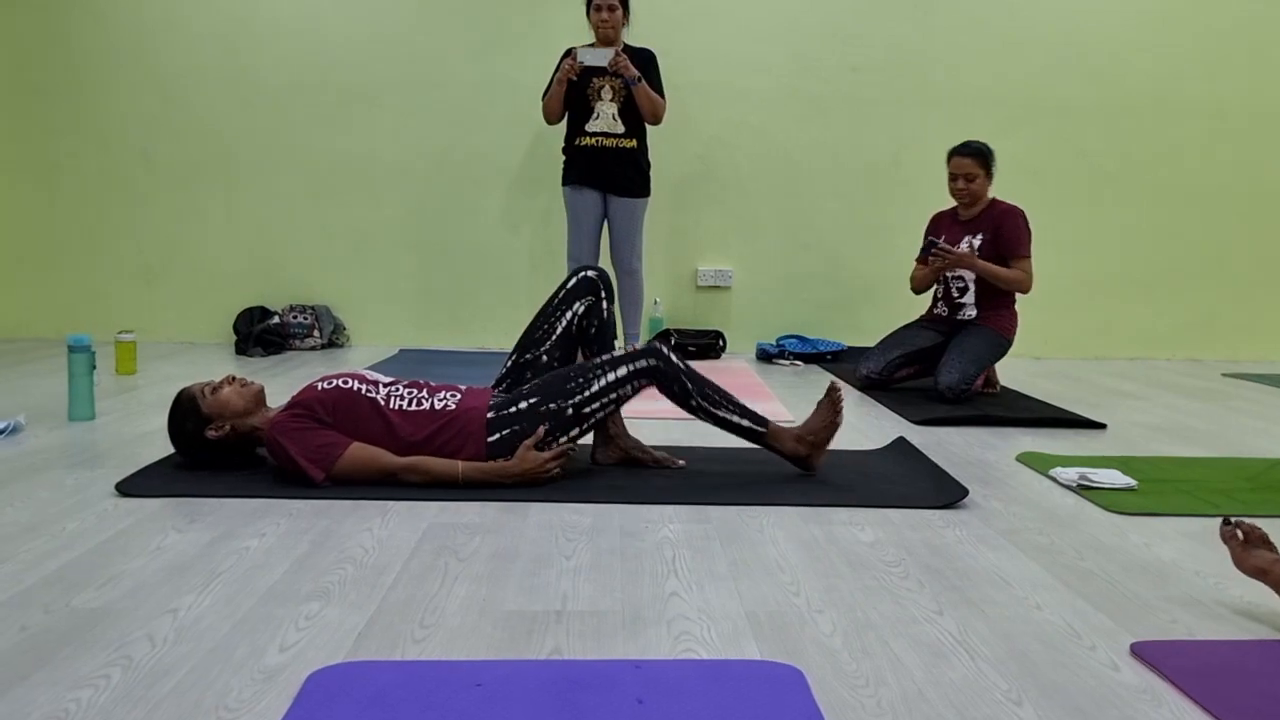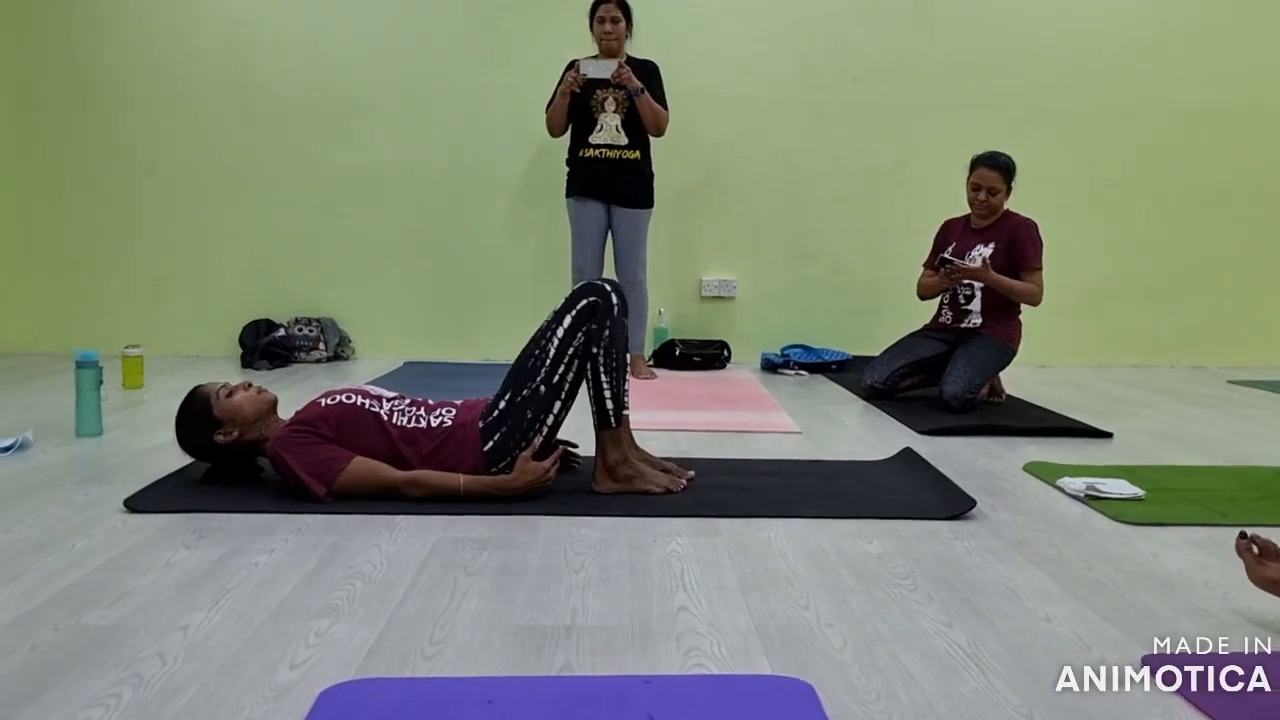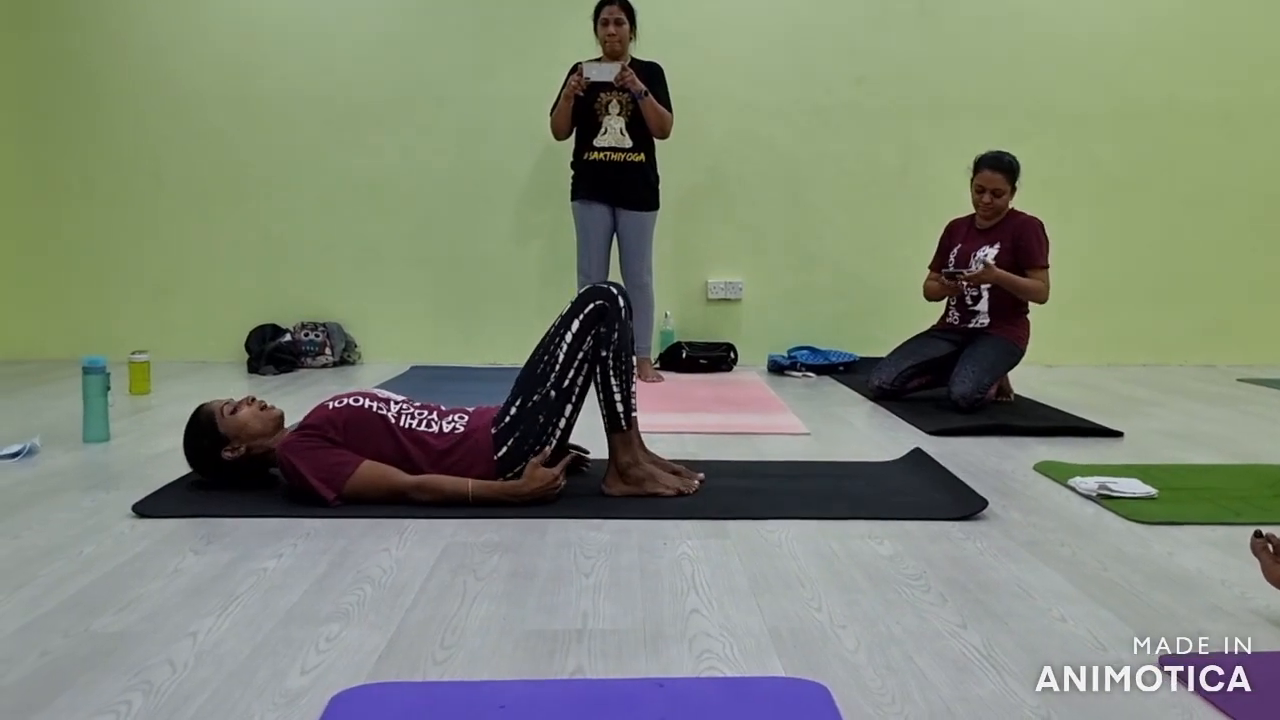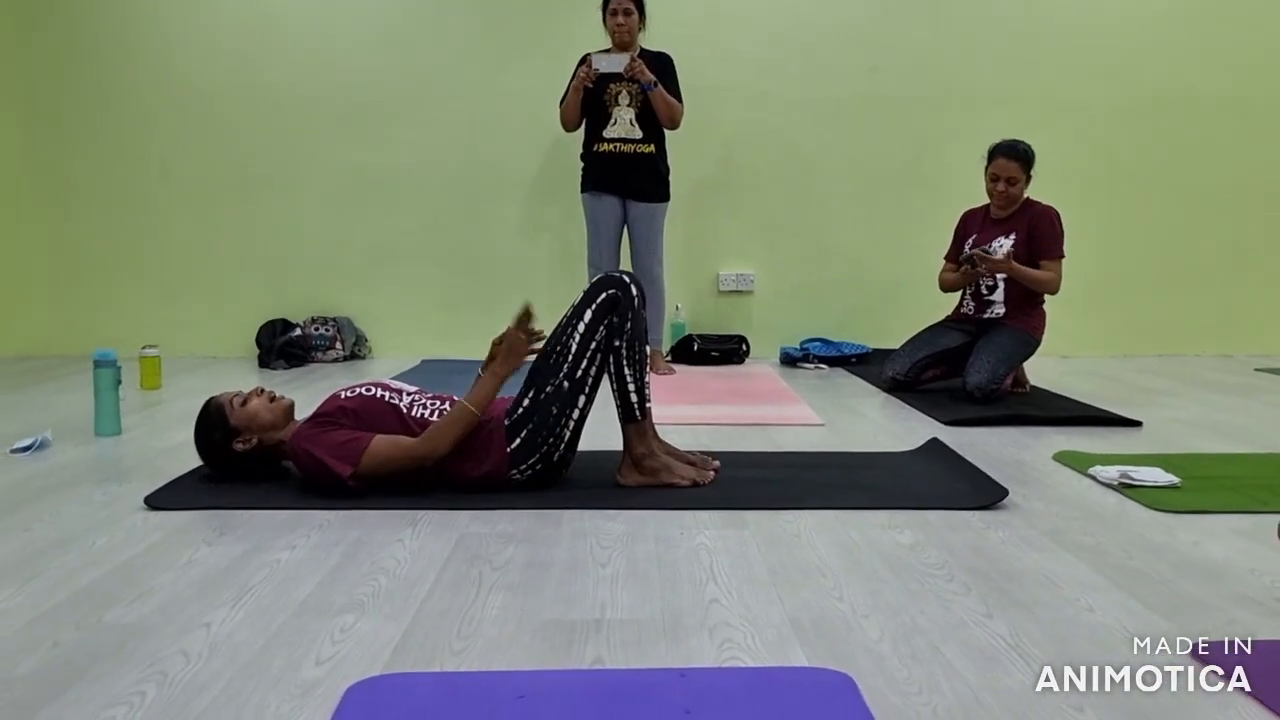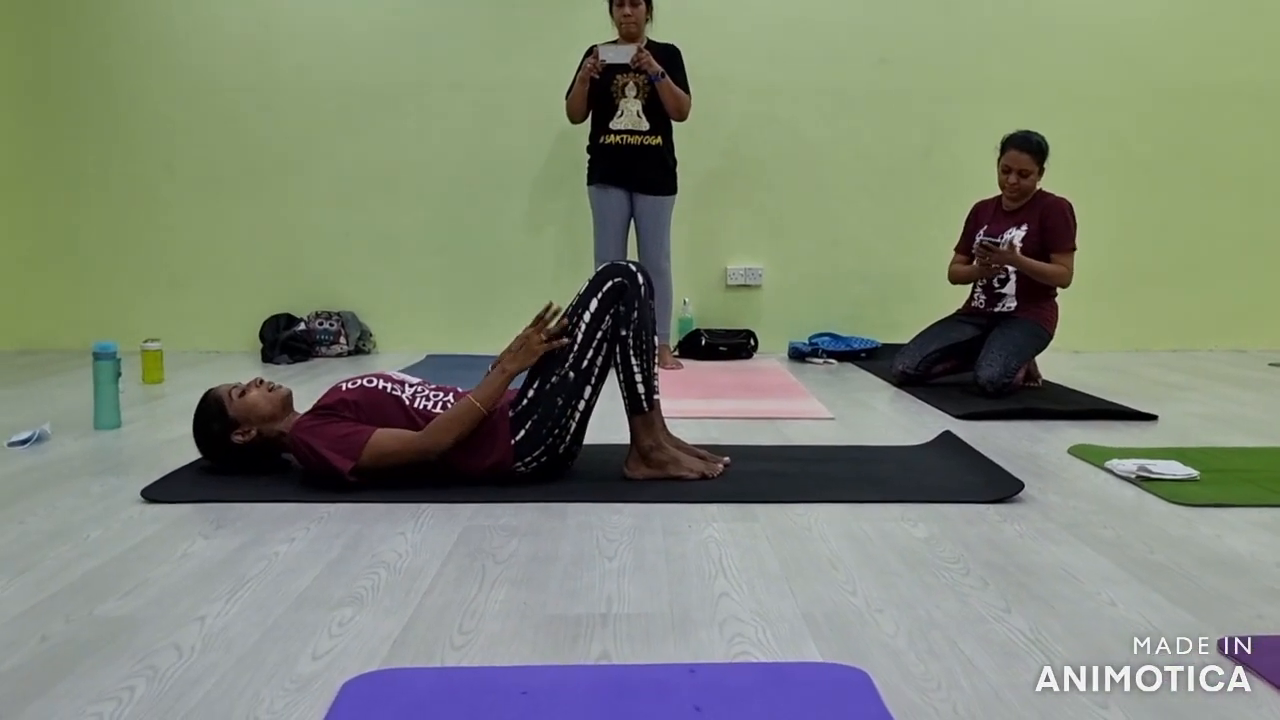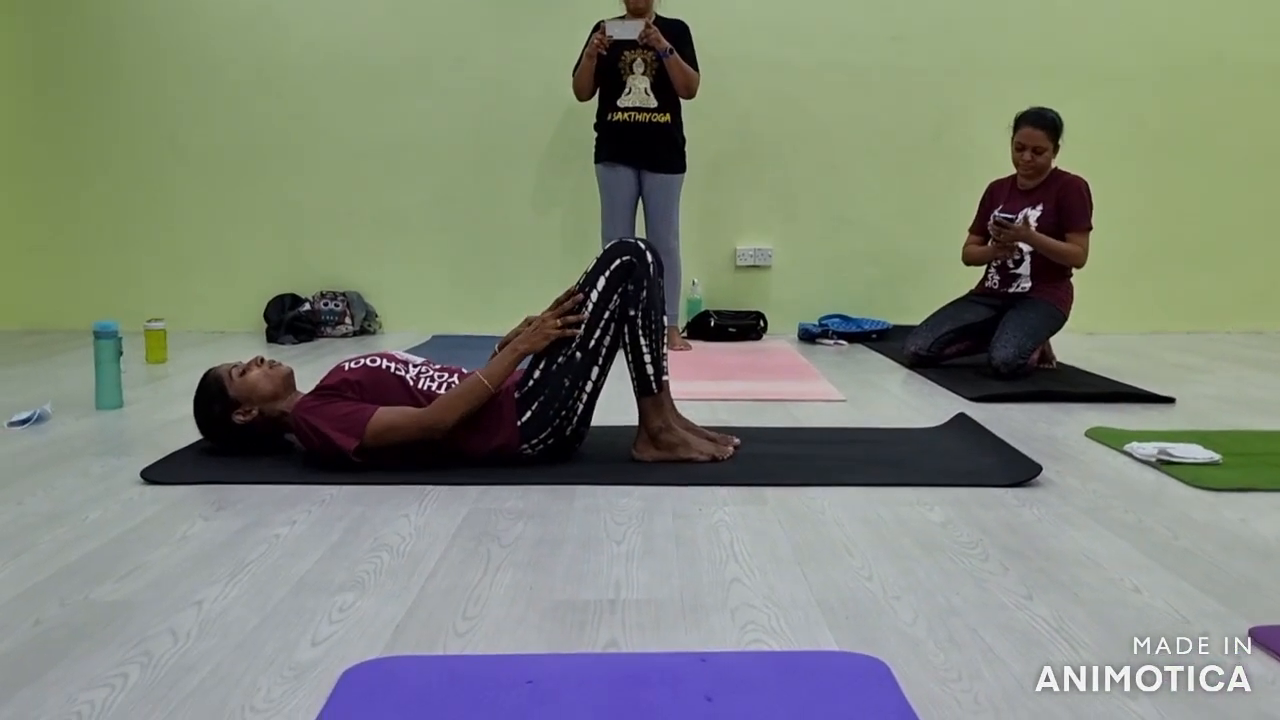
dt=0.7s
person 1, frame 1
left shoulder: (302, 413)
right shoulder: (288, 437)
right elbow: (401, 468)
right wrist: (502, 473)
left hip: (491, 403)
right hip: (492, 435)
left knee: (589, 282)
right knee: (650, 359)
left ankle: (611, 437)
right ankle: (787, 441)
person 1, frame 2
left shoulder: (306, 426)
right shoulder: (291, 450)
right elbow: (403, 482)
left wrist: (534, 436)
right wrist: (506, 484)
left hip: (484, 424)
right hip: (492, 447)
left knee: (601, 298)
right knee: (595, 303)
left ankle: (621, 451)
right ankle: (615, 466)
person 1, frame 3
left shoulder: (310, 436)
right shoulder: (299, 455)
right elbow: (412, 487)
left wrist: (548, 439)
right wrist: (513, 489)
left hip: (492, 430)
right hip: (504, 454)
left knee: (607, 300)
right knee: (599, 306)
left ankle: (631, 454)
right ankle: (625, 469)
person 1, frame 4
left shoulder: (322, 427)
right shoulder: (314, 446)
right elbow: (427, 450)
left wrist: (492, 364)
right wrist: (500, 369)
left hip: (510, 430)
right hip: (521, 450)
left knee: (618, 288)
right knee: (613, 297)
left ankle: (647, 444)
right ankle: (641, 460)
person 1, frame 5
left shoulder: (321, 421)
right shoulder: (314, 438)
right elbow: (430, 443)
left wrist: (505, 361)
right wrist: (512, 368)
left hip: (514, 418)
right hip: (524, 440)
left knee: (626, 278)
right knee: (618, 286)
left ankle: (654, 437)
right ankle: (647, 451)
person 1, frame 6
left shoulder: (326, 399)
right shoulder: (317, 418)
right elbow: (434, 421)
left wrist: (518, 339)
right wrist: (521, 347)
left hip: (522, 401)
right hip: (531, 423)
left knee: (633, 257)
right knee: (627, 264)
left ankle: (663, 417)
right ankle: (658, 434)
person 2, frame 1
left shoulder: (643, 58)
right shoulder: (573, 57)
left elbow: (657, 117)
right elbow: (551, 118)
left wrist: (632, 76)
right wrist: (561, 80)
left hip: (629, 178)
right hip: (582, 177)
left knee: (629, 264)
right knee: (581, 262)
left ankle: (632, 344)
person 2, frame 2
left shoulder: (646, 69)
right shoulder: (576, 68)
left elbow: (659, 128)
right elbow: (554, 129)
left wrist: (635, 87)
right wrist: (565, 91)
left hip: (633, 188)
right hip: (585, 188)
left knee: (632, 274)
right knee: (585, 273)
left ankle: (637, 356)
person 2, frame 3
left shoulder: (650, 72)
right shoulder: (581, 71)
left elbow: (664, 130)
right elbow: (559, 133)
left wrist: (638, 89)
right wrist: (569, 94)
left hip: (638, 191)
right hip: (590, 190)
left knee: (639, 277)
right knee: (591, 277)
left ankle: (644, 359)
person 2, frame 4
left shoulder: (660, 62)
right shoulder: (589, 63)
left elbow: (674, 120)
right elbow: (569, 124)
left wrist: (648, 81)
right wrist: (578, 86)
left hip: (648, 183)
right hip: (600, 182)
left knee: (649, 268)
right knee: (602, 268)
left ankle: (655, 351)
person 2, frame 5
left shoulder: (667, 54)
right shoulder: (596, 54)
left elbow: (681, 112)
right elbow: (575, 116)
left wrist: (656, 71)
right wrist: (584, 77)
left hip: (655, 175)
right hip: (607, 175)
left knee: (656, 261)
right knee: (608, 262)
left ankle: (662, 345)
person 2, frame 6
left shoulder: (675, 30)
right shoulder: (604, 30)
left elbow: (690, 89)
right elbow: (582, 93)
left wrist: (663, 48)
right wrist: (591, 55)
left hip: (664, 153)
right hip: (614, 153)
left knee: (665, 242)
right knee: (616, 241)
left ankle: (671, 326)
person 3, frame 1
left shoulder: (1007, 217)
right shoulder: (939, 221)
left elbow: (1024, 281)
right elbow: (917, 285)
left wrist: (973, 264)
right wrist: (935, 269)
left hip: (988, 324)
right hip: (939, 321)
left knee: (950, 385)
right knee: (867, 373)
left ankle: (979, 369)
right ankle: (947, 361)
person 3, frame 2
left shoulder: (1020, 229)
right shoulder: (950, 228)
left elbow: (1035, 294)
right elbow: (922, 290)
left wrist: (988, 277)
right wrist: (943, 280)
left hip: (993, 333)
right hip: (944, 329)
left knee: (956, 394)
right knee: (873, 382)
left ankle: (983, 379)
right ankle: (955, 369)
person 3, frame 3
left shoulder: (1026, 228)
right shoulder: (955, 228)
left elbow: (1041, 292)
right elbow: (928, 289)
left wrist: (997, 276)
right wrist: (945, 287)
left hip: (1001, 333)
right hip: (952, 330)
left knee: (964, 394)
right knee: (880, 383)
left ankle: (991, 379)
right ankle: (962, 370)
person 3, frame 4
left shoulder: (1042, 217)
right shoulder: (970, 219)
left elbow: (1053, 283)
right elbow: (944, 280)
left wrist: (1010, 269)
right wrist: (964, 277)
left hip: (1016, 324)
right hip: (966, 320)
left knee: (979, 385)
right knee: (894, 373)
left ankle: (1007, 369)
right ankle: (977, 360)
person 3, frame 5
left shoulder: (1054, 209)
right shoulder: (981, 210)
left elbow: (1064, 276)
right elbow: (954, 272)
left wrist: (1015, 260)
right wrist: (980, 269)
left hip: (1027, 317)
right hip: (977, 314)
left knee: (991, 379)
right knee: (904, 368)
left ankle: (1019, 365)
right ankle: (987, 354)
person 3, frame 6
left shoulder: (1071, 188)
right shoulder: (997, 190)
left elbow: (1078, 257)
right elbow: (968, 253)
left wrist: (1029, 237)
right wrist: (994, 250)
left hip: (1042, 298)
right hip: (991, 294)
left knee: (1005, 360)
right knee: (916, 349)
left ankle: (1034, 346)
right ankle: (1002, 335)
